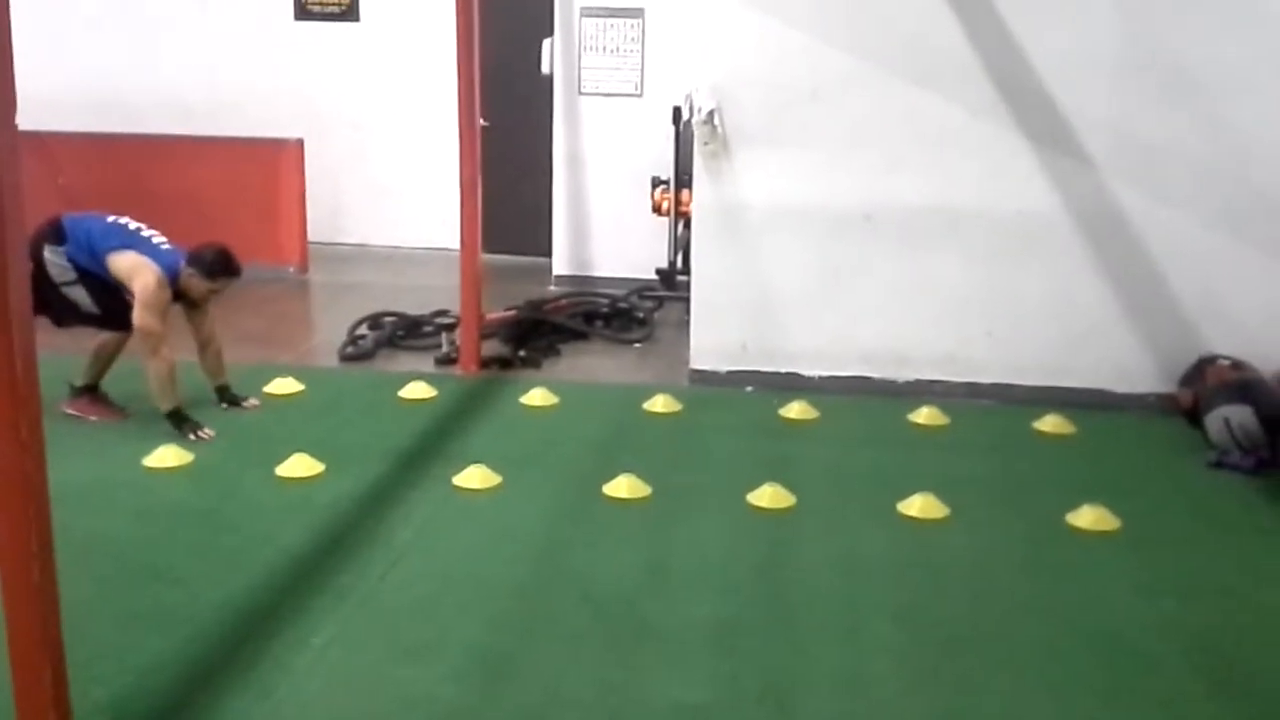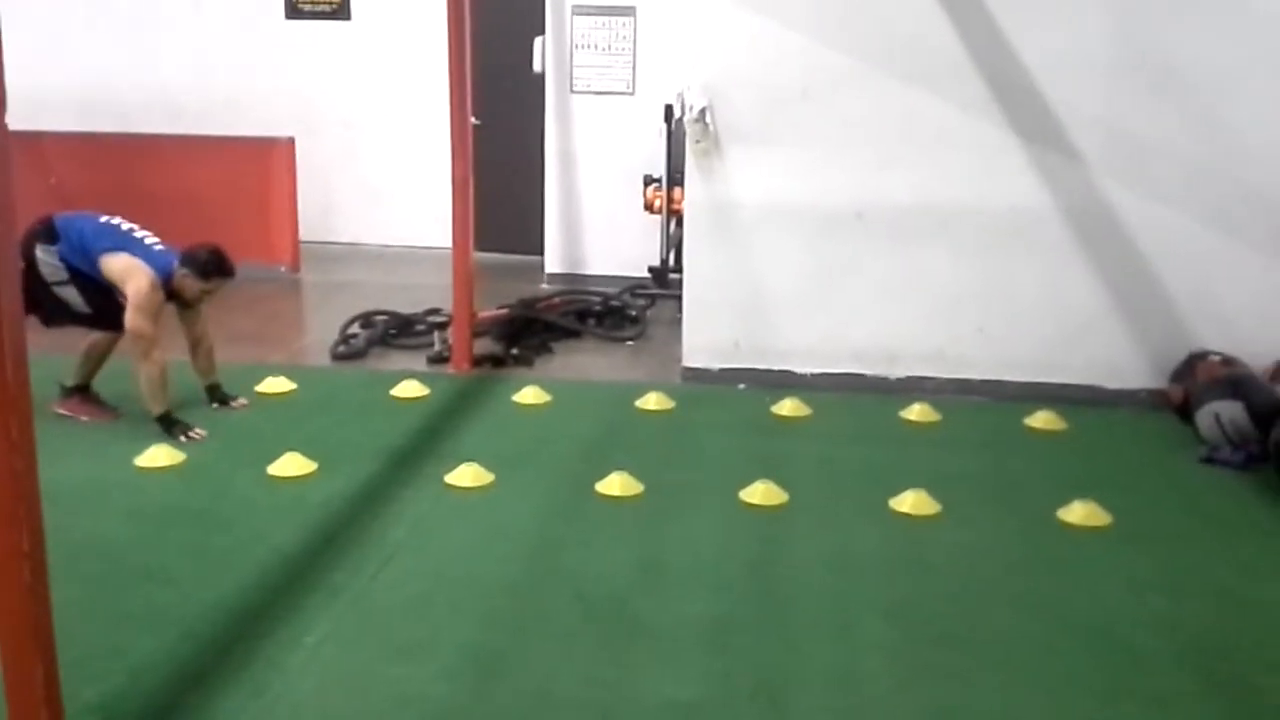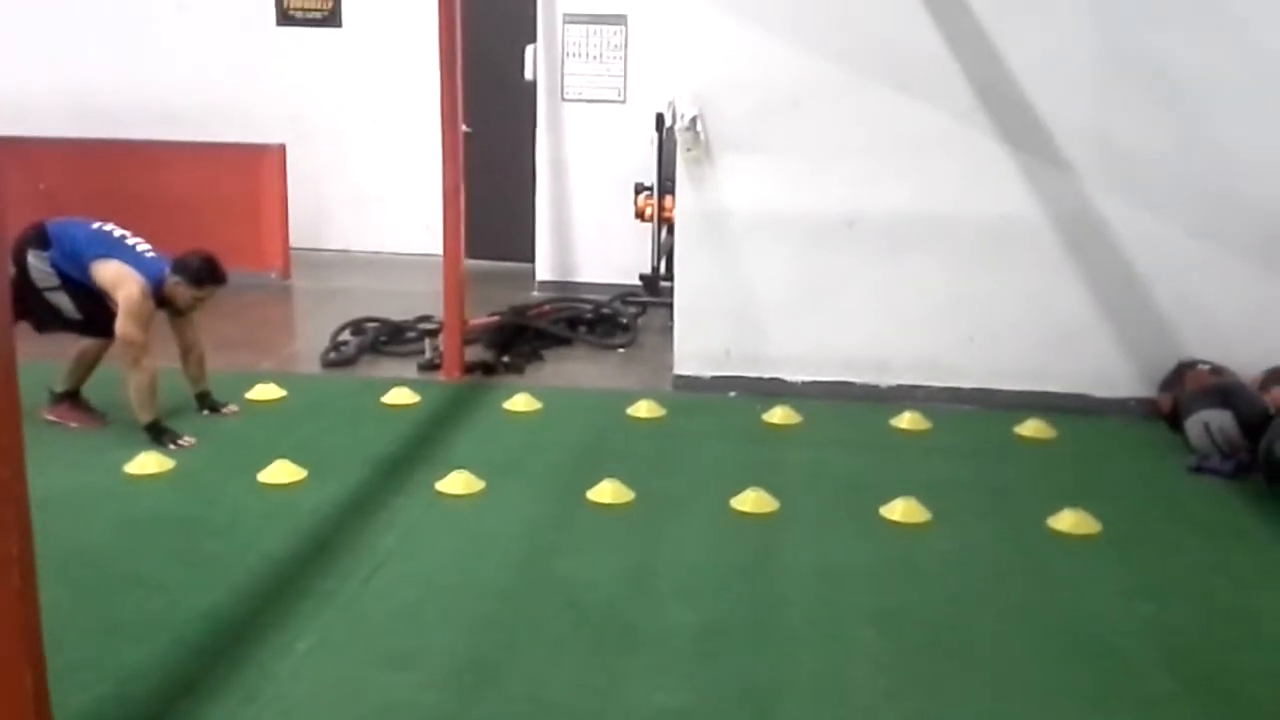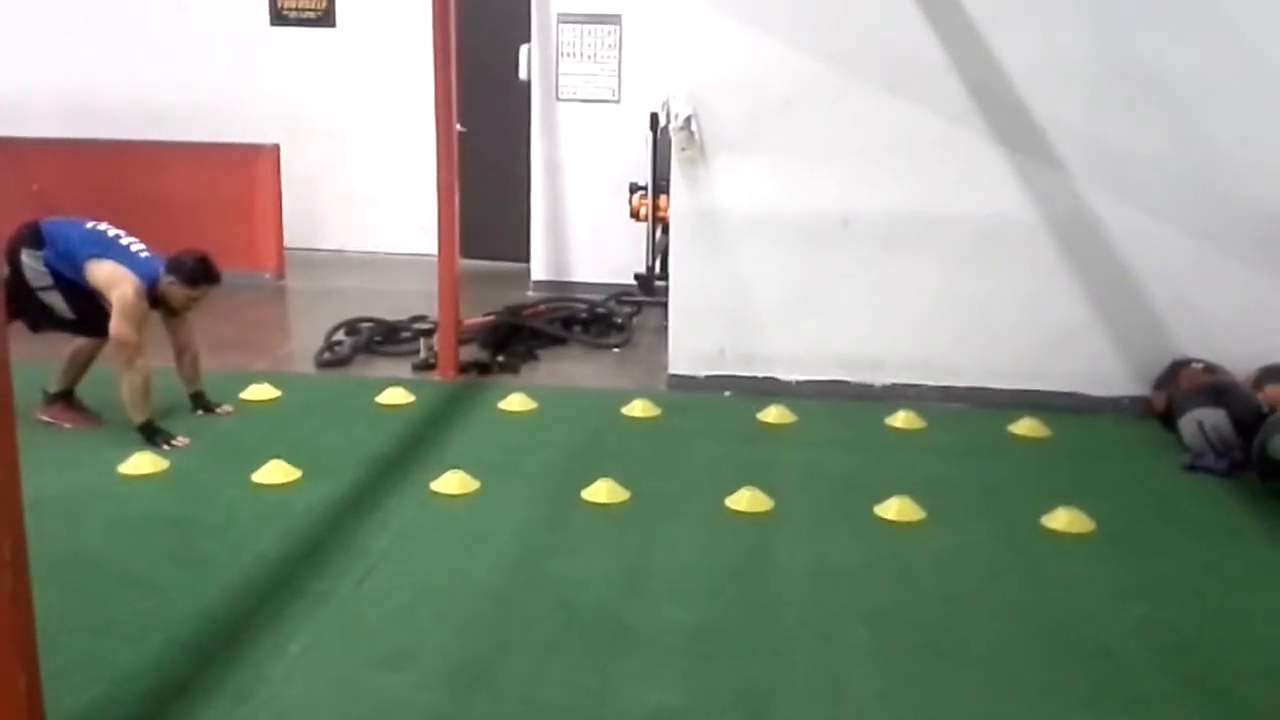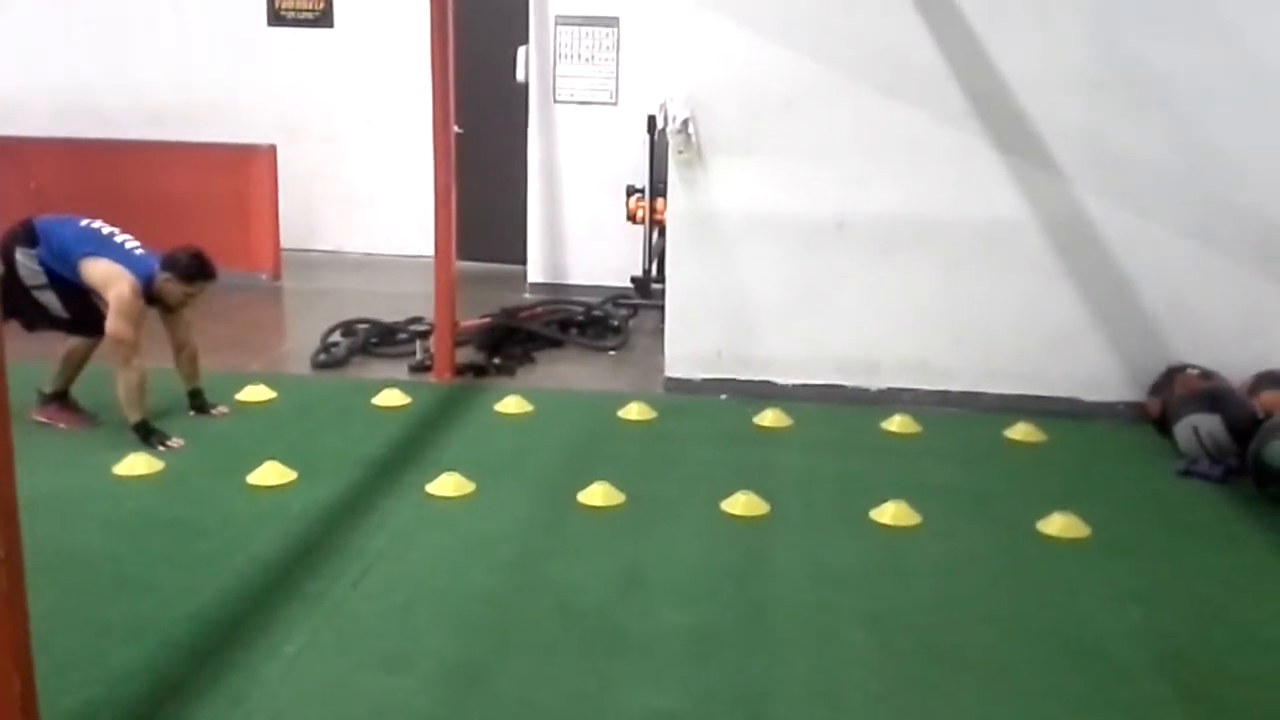
dt=0.2s
person 1, frame 1
left shoulder: (191, 275)
right shoulder: (154, 283)
left elbow: (207, 341)
right elbow: (156, 354)
left wrist: (223, 391)
right wrist: (176, 417)
left hip: (82, 241)
right hip: (56, 246)
right knee: (119, 323)
right ankle: (83, 395)
person 1, frame 2
left shoulder: (184, 274)
right shoulder: (146, 285)
left elbow: (199, 340)
right elbow: (148, 356)
left wrist: (214, 390)
right wrist: (166, 420)
left hip: (74, 240)
right hip: (47, 245)
right knee: (110, 323)
right ankle: (74, 395)
person 1, frame 3
left shoulder: (175, 282)
right shoulder: (137, 293)
left elbow: (191, 347)
right elbow: (137, 364)
left wrist: (204, 397)
right wrist: (154, 428)
left hip: (68, 247)
right hip: (39, 250)
right knee: (101, 330)
right ankle: (64, 401)
person 1, frame 4
left shoulder: (169, 281)
right shoulder: (131, 292)
left elbow: (185, 348)
right elbow: (131, 364)
left wrist: (198, 398)
right wrist: (148, 429)
left hip: (61, 247)
right hip: (33, 249)
right knee: (95, 329)
right ankle: (57, 401)
person 1, frame 5
left shoulder: (165, 278)
right shoulder: (127, 290)
left elbow: (184, 345)
right elbow: (127, 363)
left wrist: (197, 397)
right wrist: (143, 429)
left hip: (56, 243)
right hip: (27, 247)
right knee: (89, 329)
right ankle: (52, 401)
